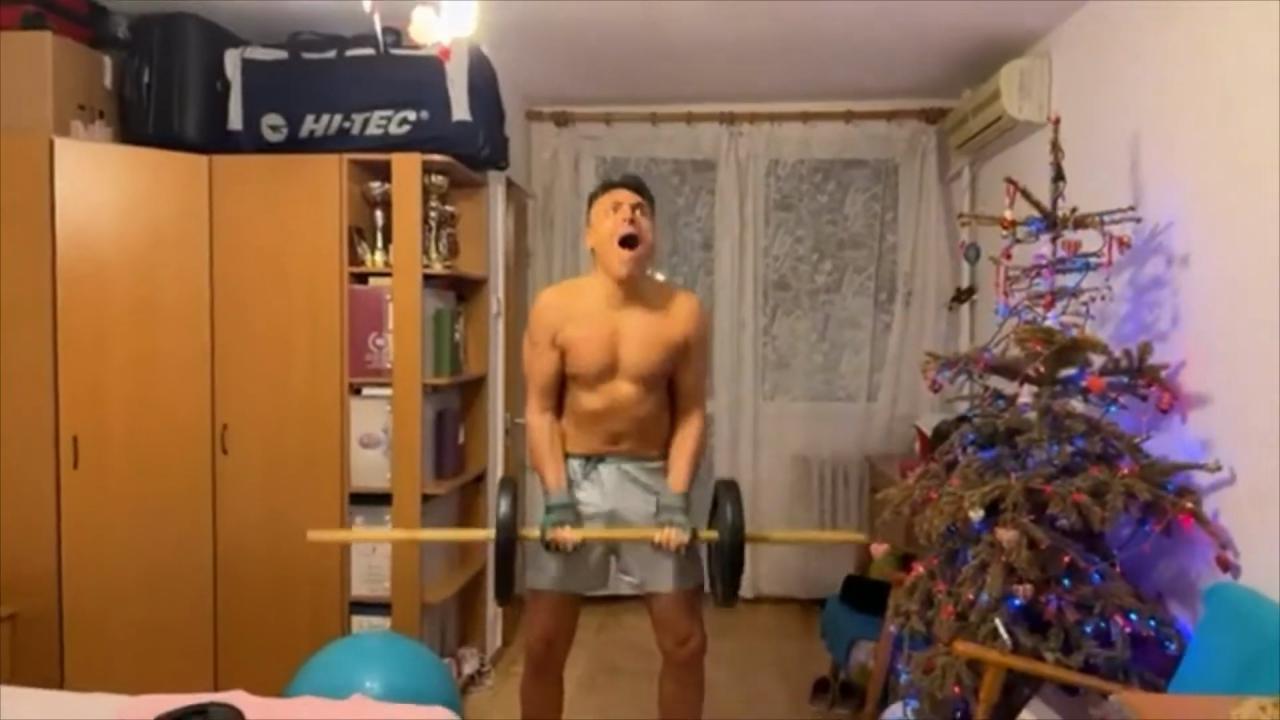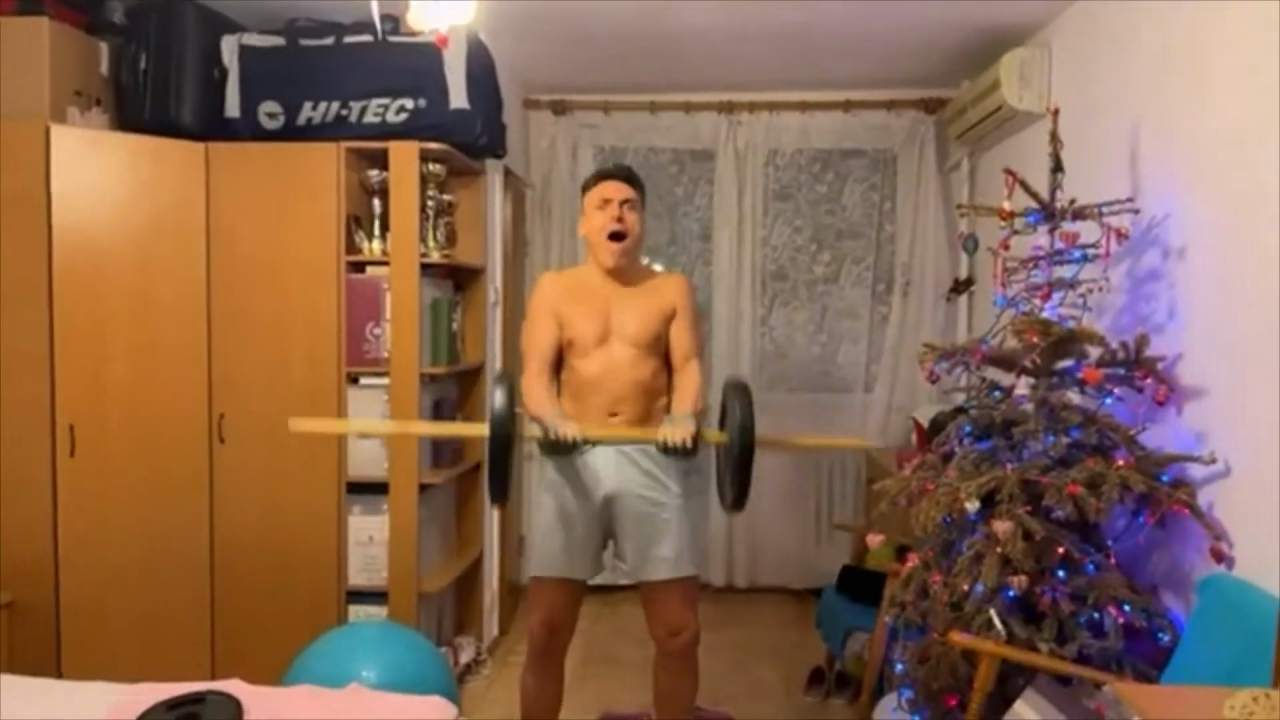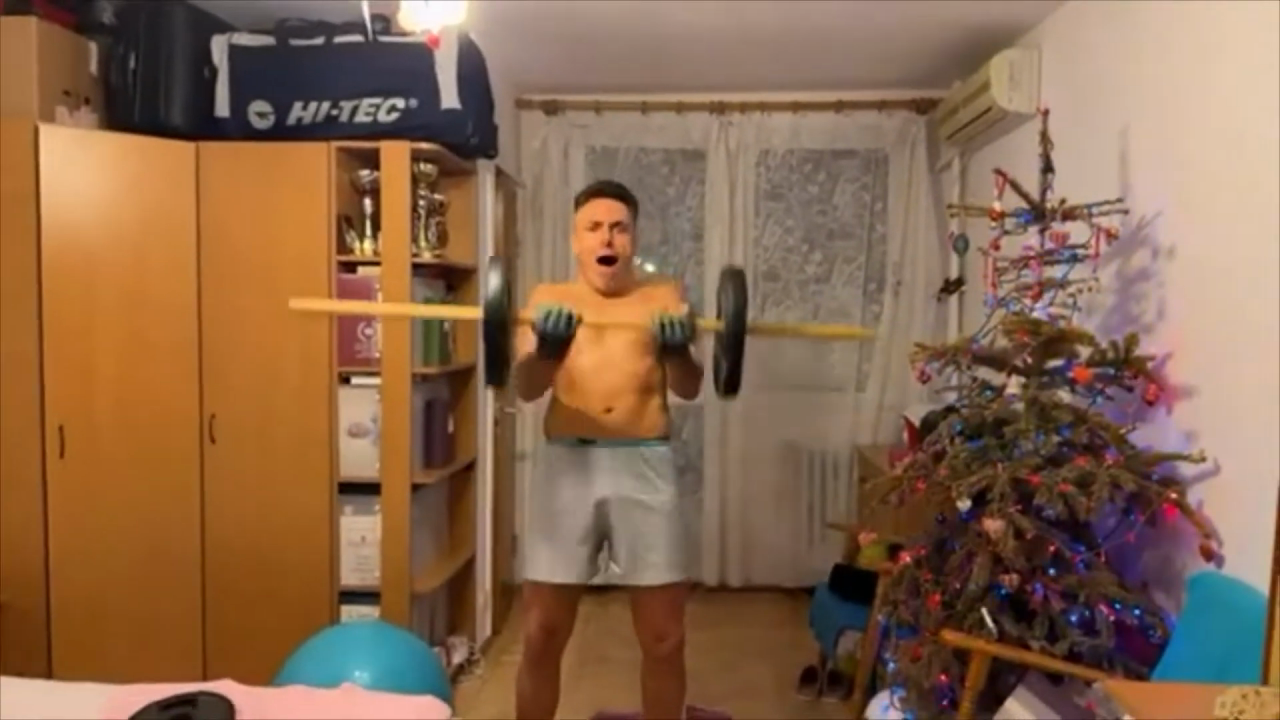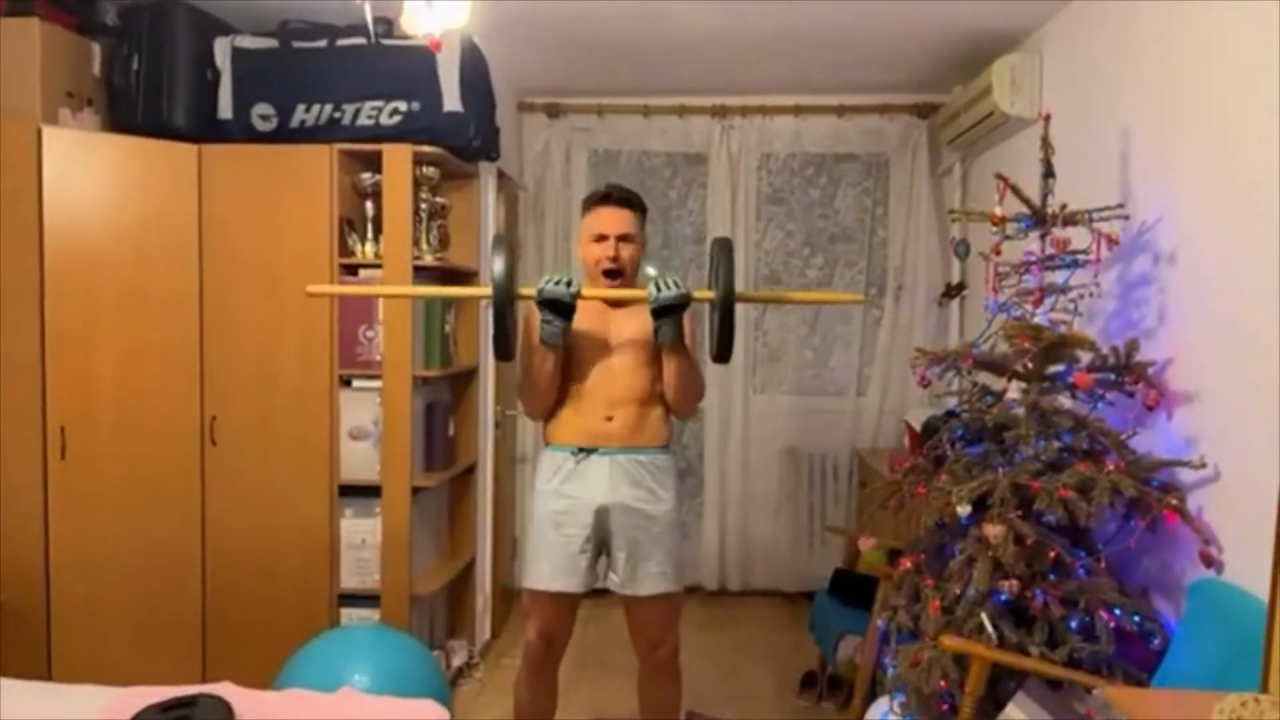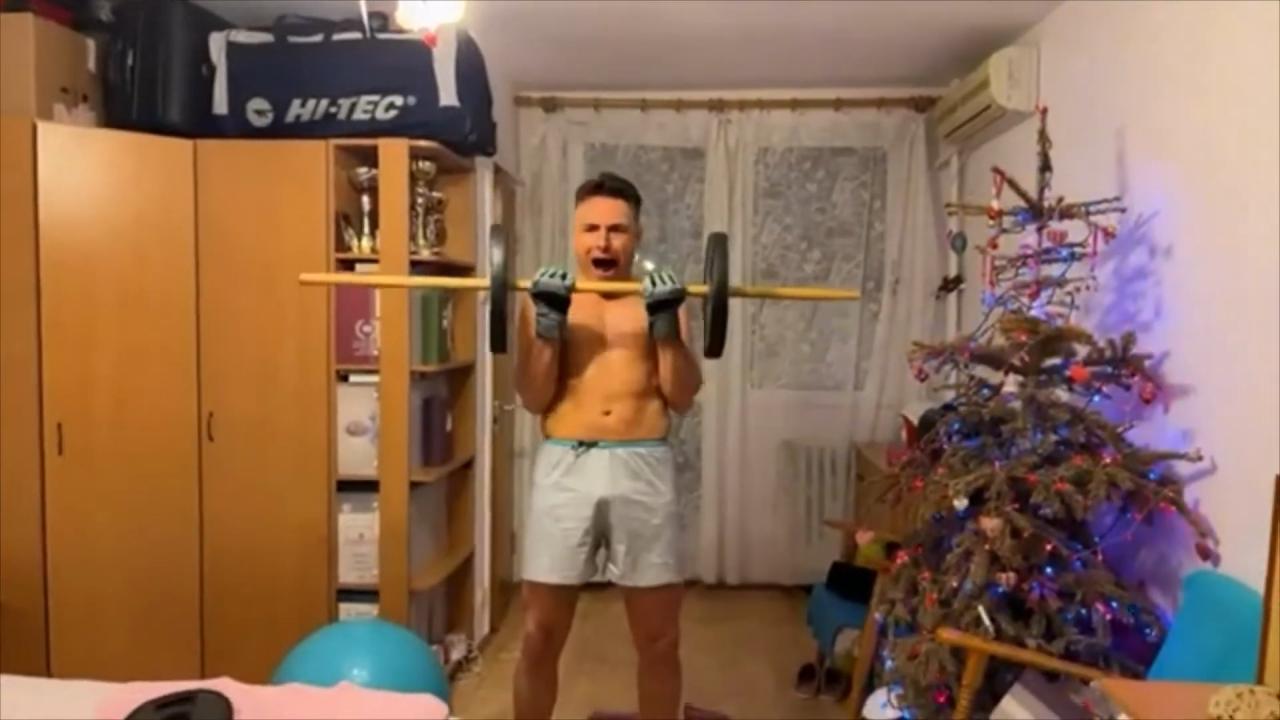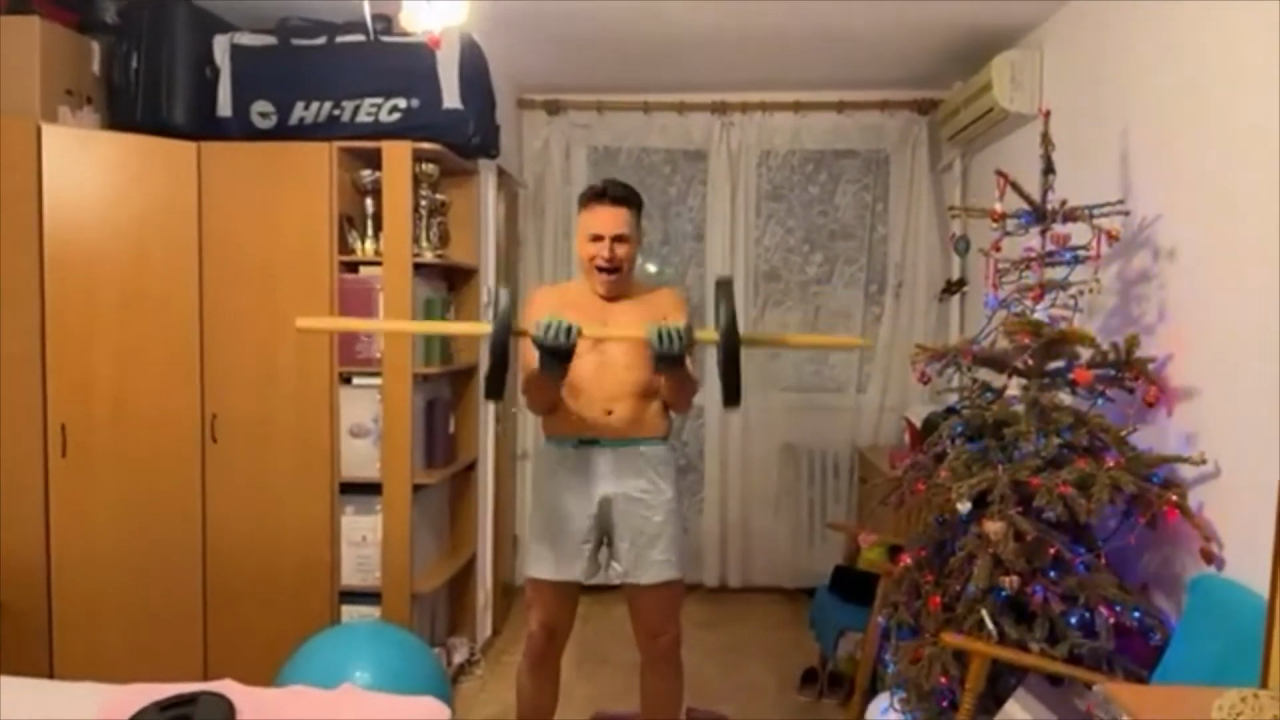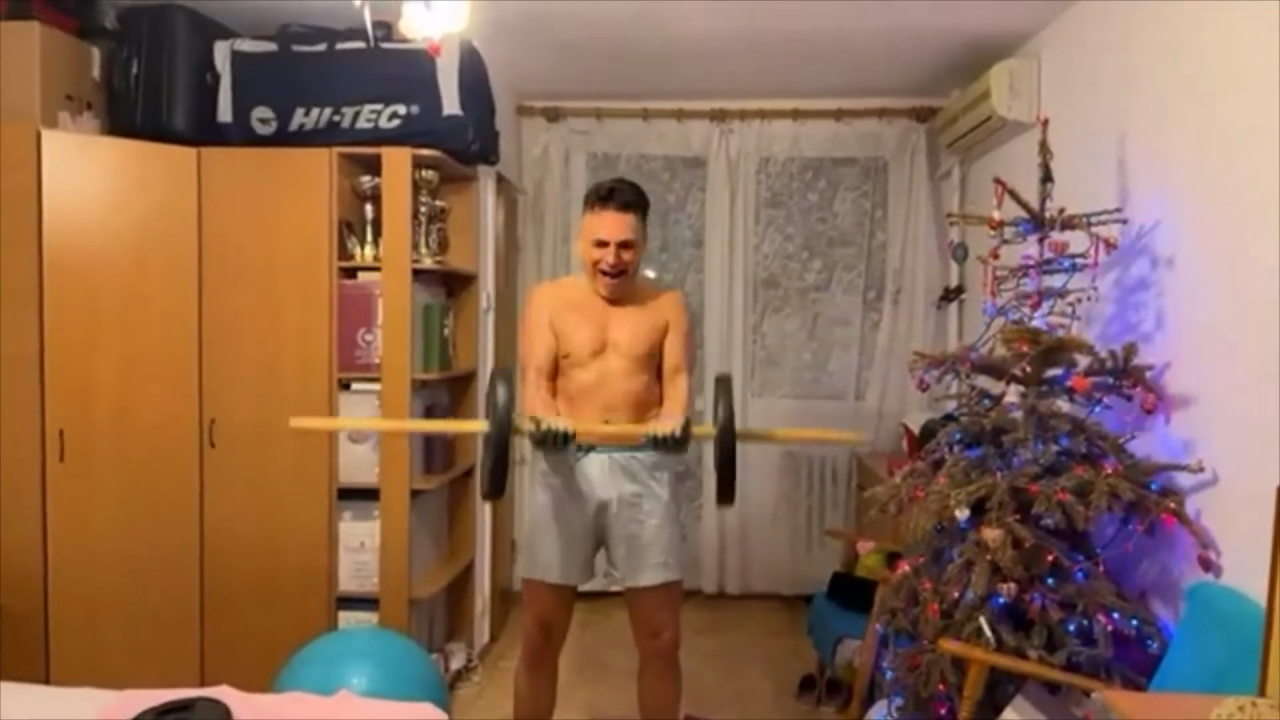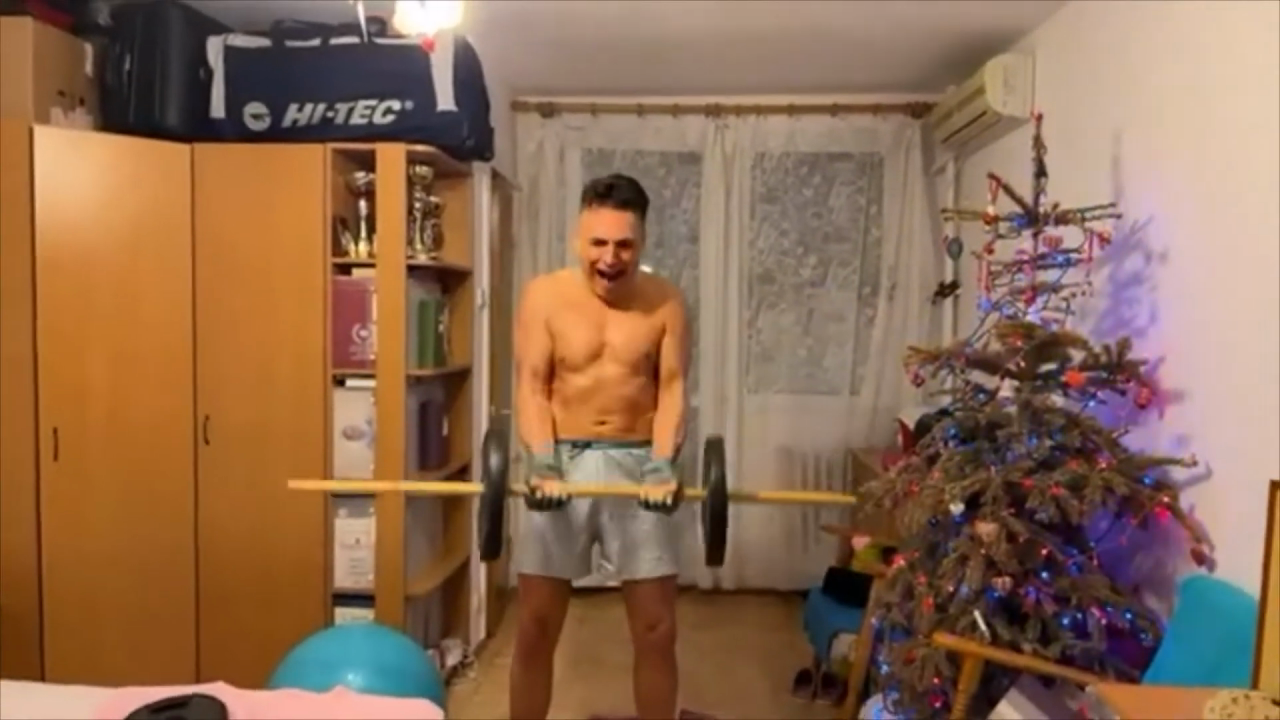
dt=0.2s
person 1, frame 1
left shoulder: (685, 311)
right shoulder: (554, 306)
left elbow: (690, 412)
right elbow: (541, 410)
left wrist: (676, 503)
right wrist: (557, 504)
left hip: (650, 479)
right hip: (577, 477)
left knee: (685, 644)
right knee: (542, 645)
person 1, frame 2
left shoulder: (672, 288)
right shoulder: (554, 288)
left elbow: (687, 370)
right elbow: (536, 375)
left wrist: (683, 419)
right wrist: (551, 420)
left hip: (651, 464)
right hip: (573, 463)
left knee: (679, 632)
right knee: (545, 631)
person 1, frame 3
left shoulder: (662, 296)
right shoulder: (549, 298)
left elbow: (688, 386)
right elbow: (527, 384)
left wrist: (679, 346)
right wrist: (547, 344)
left hip: (647, 466)
right hip: (567, 465)
left knee: (664, 639)
right knee: (541, 635)
person 1, frame 4
left shoulder: (661, 305)
right shoulder: (549, 304)
left elbow: (686, 404)
right elbow: (535, 404)
left wrist: (672, 327)
right wrist: (551, 326)
left hip: (644, 478)
right hip: (564, 477)
left knee: (660, 647)
right knee: (540, 643)
person 1, frame 5
left shoulder: (659, 300)
right shoulder: (546, 299)
left elbow: (682, 396)
right elbow: (534, 398)
left wrist: (666, 321)
right wrist: (548, 320)
left hip: (643, 470)
right hip: (565, 469)
left knee: (659, 640)
right knee: (540, 635)
person 1, frame 6
left shoulder: (664, 305)
right shoulder: (548, 302)
left elbow: (681, 399)
right elbow: (537, 400)
left wrist: (673, 360)
right wrist: (550, 359)
left hip: (645, 470)
right hip: (567, 468)
left knee: (661, 637)
right knee: (543, 633)
person 1, frame 7
left shoulder: (667, 305)
right shoulder: (548, 298)
left elbow: (678, 385)
right elbow: (534, 386)
left wrist: (673, 421)
right wrist: (545, 422)
left hip: (642, 473)
right hip: (565, 472)
left knee: (660, 637)
right knee: (540, 634)
person 1, frame 8
left shoulder: (665, 301)
right shoulder: (543, 294)
left elbow: (672, 388)
right elbow: (531, 388)
left wrist: (664, 467)
right wrist: (543, 464)
left hip: (636, 468)
right hip: (563, 468)
left knee: (656, 629)
right knee: (535, 628)
